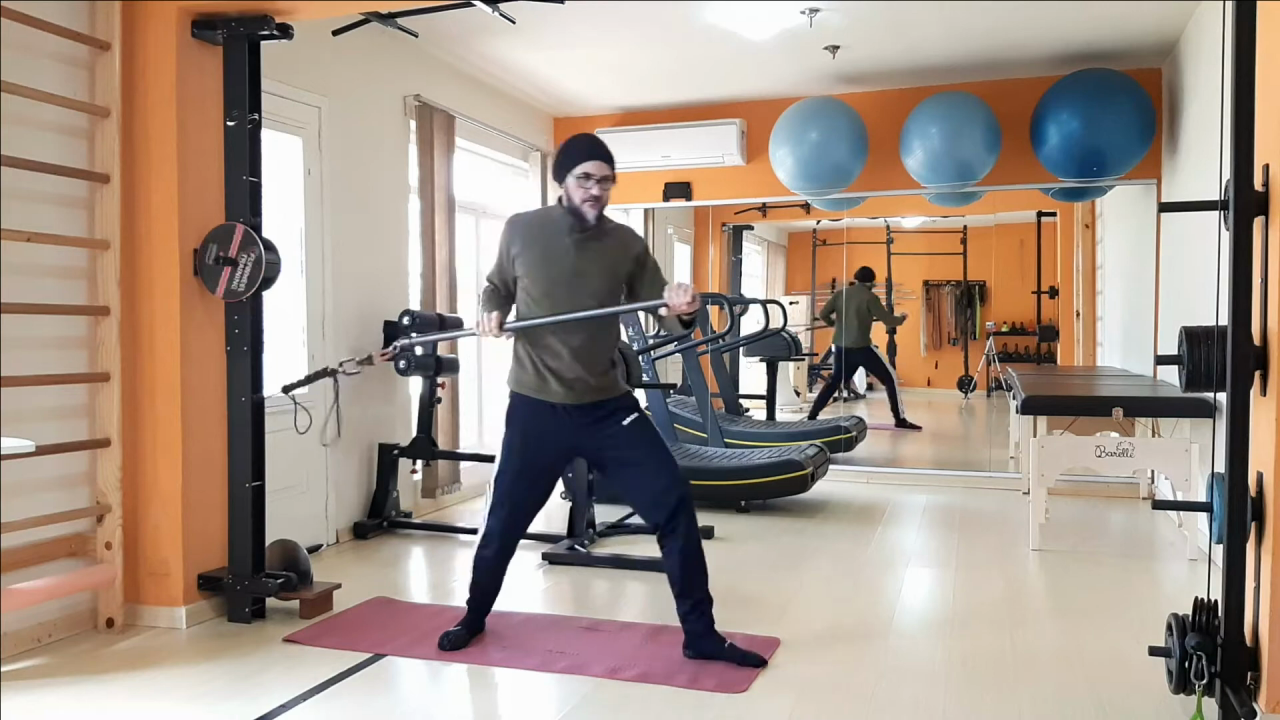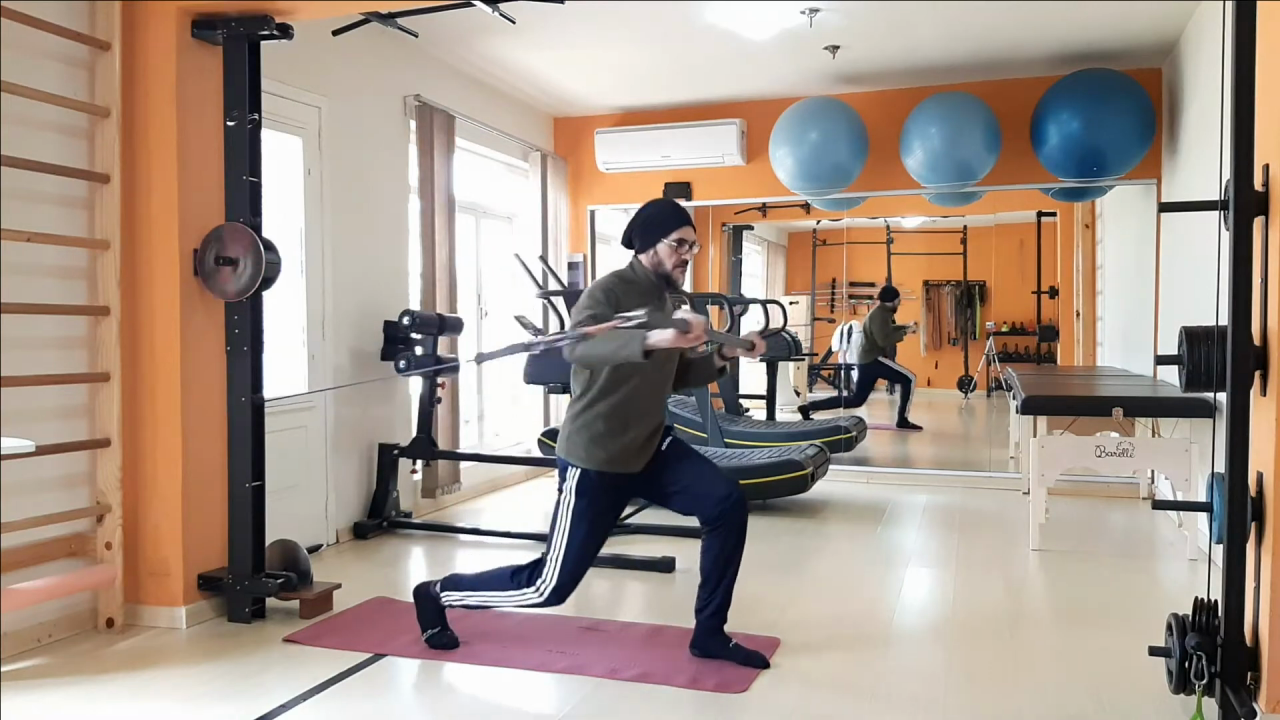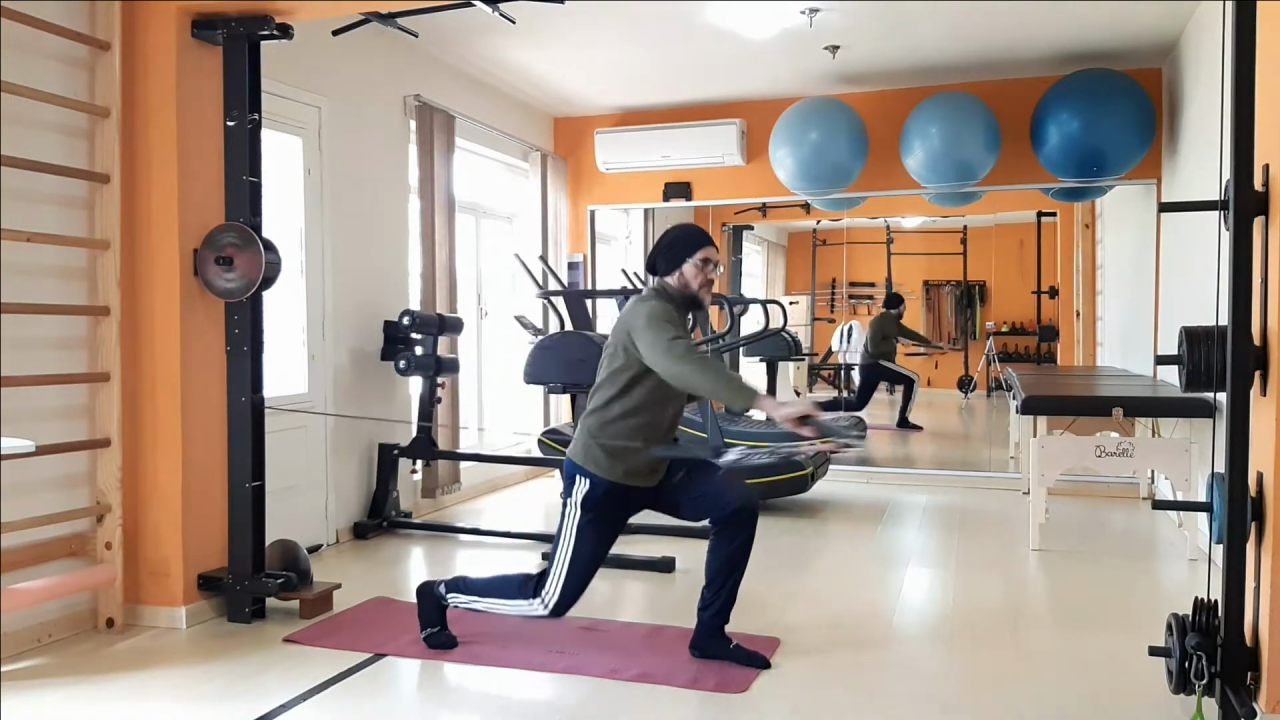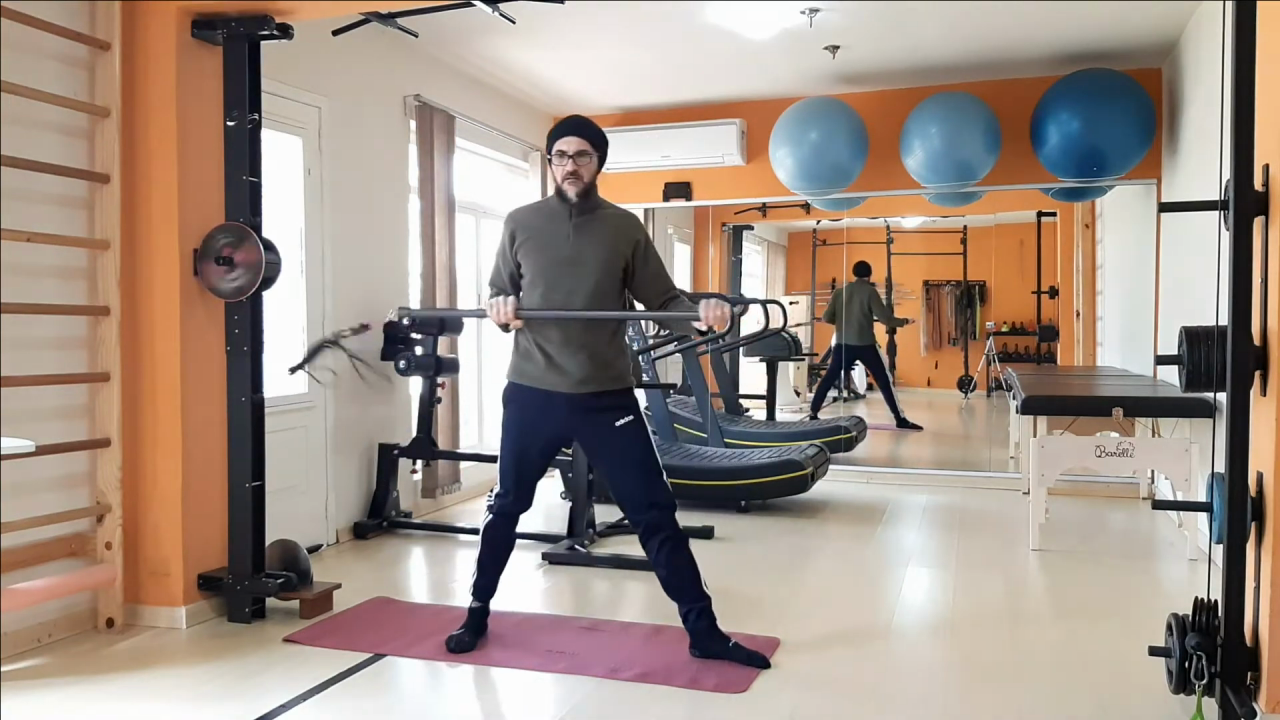
dt=1s
person 1, frame 1
left shoulder: (627, 244)
right shoulder: (522, 230)
left elbow: (666, 316)
right elbow: (499, 288)
left wrist: (680, 309)
right wrist: (490, 313)
left hip: (607, 405)
right hip: (538, 405)
left knee: (673, 506)
right knee: (505, 521)
left ankle: (701, 635)
right ankle: (475, 615)
person 1, frame 2
left shoulder: (663, 299)
right shoulder: (612, 291)
left elbow: (678, 377)
right elbow: (577, 347)
left wrist: (723, 359)
right wrist: (653, 340)
left hip: (650, 448)
right hip: (594, 460)
left knee: (728, 504)
right knee: (550, 586)
left ankle: (709, 633)
right ankle: (437, 595)
person 1, frame 3
left shoulder: (674, 312)
right shoulder: (650, 313)
right elbow: (678, 364)
left wrist: (725, 385)
right wrist: (770, 405)
left hip: (656, 462)
right hip: (601, 472)
left knee: (739, 506)
right knee: (555, 597)
left ankle: (711, 635)
right ankle: (440, 594)
person 1, frame 4
left shoulder: (625, 228)
right shoulder: (520, 223)
left elbow: (662, 301)
right elbow: (499, 291)
left wrist: (700, 314)
right wrist: (499, 308)
left hip: (606, 396)
right hip: (532, 392)
left knee: (654, 513)
right knee: (506, 505)
left ankle: (705, 633)
right ankle: (478, 612)
